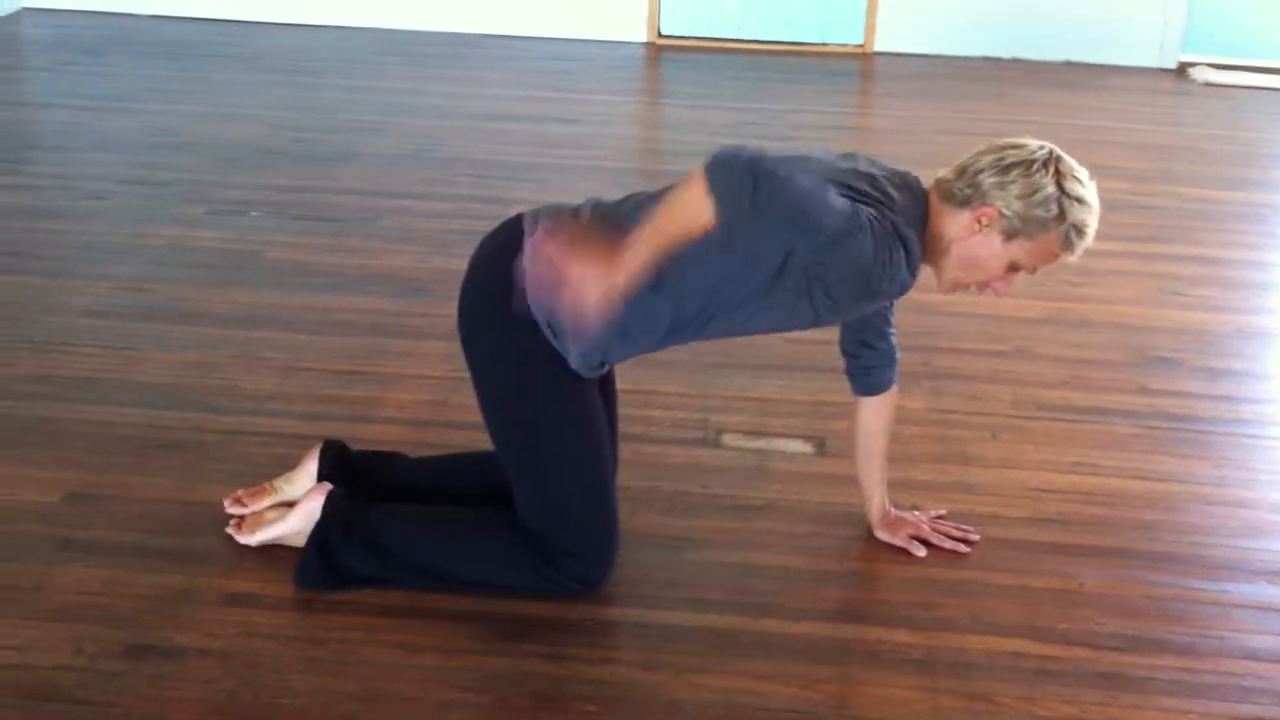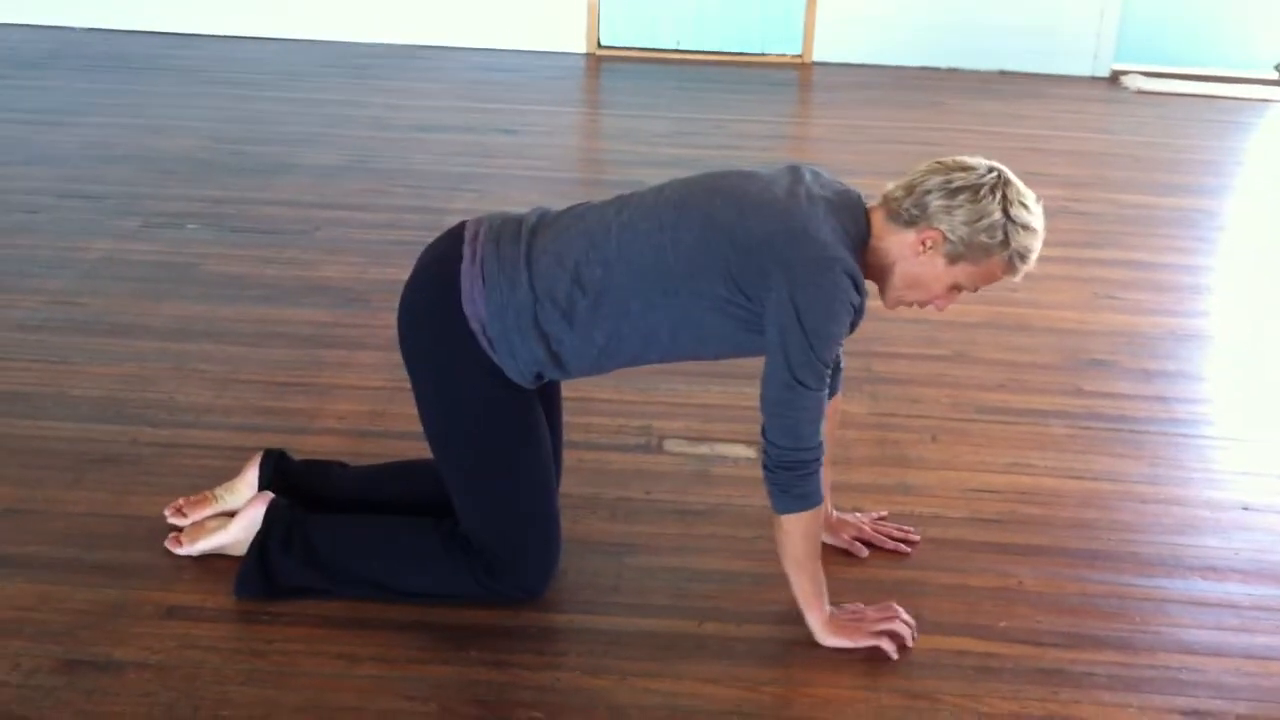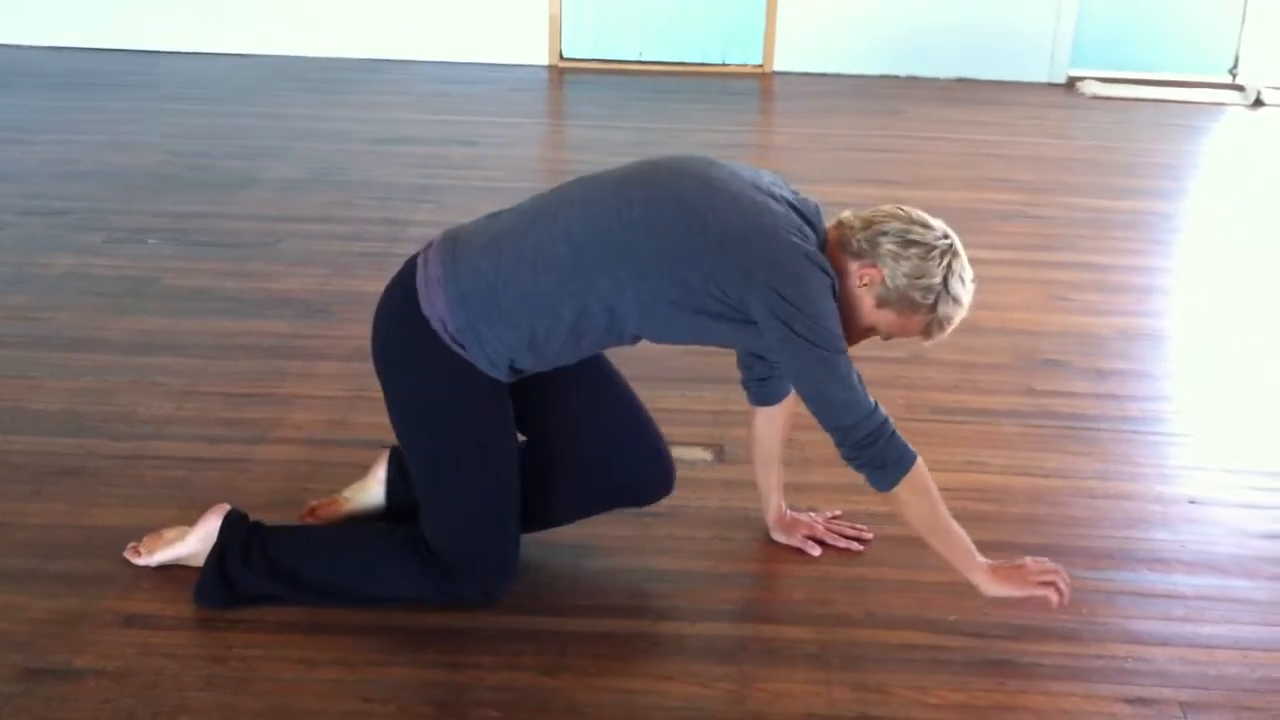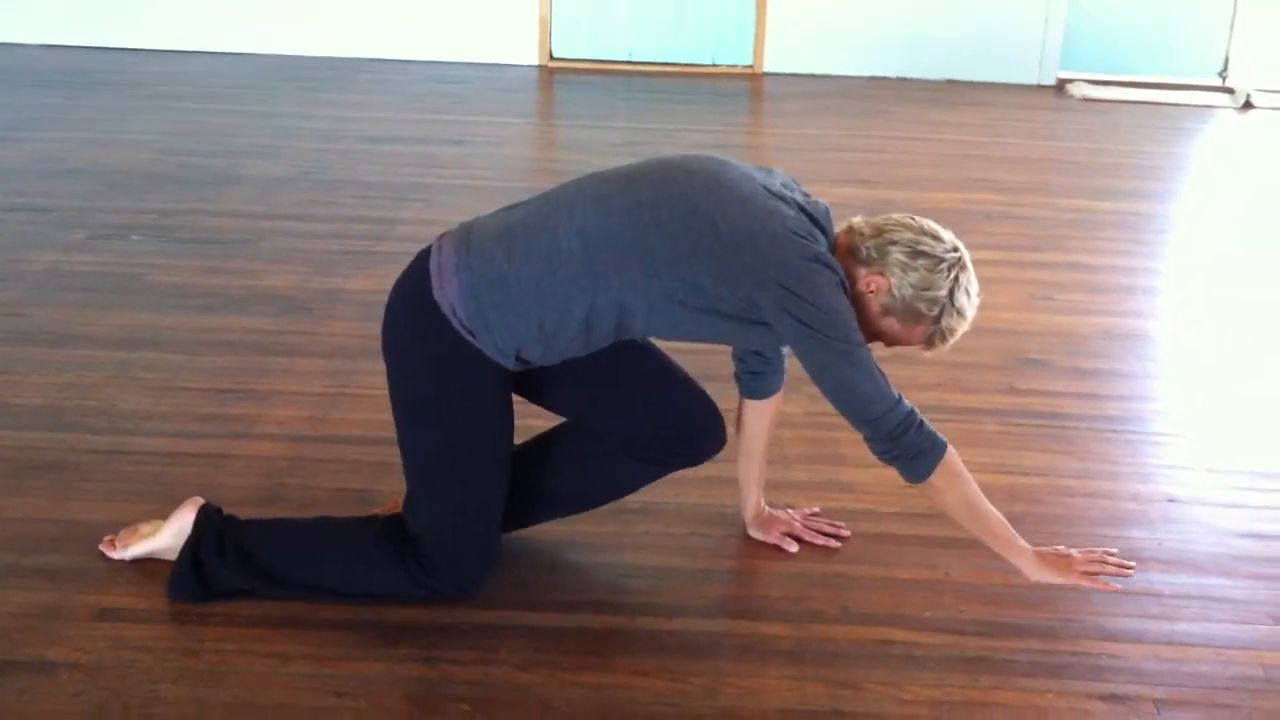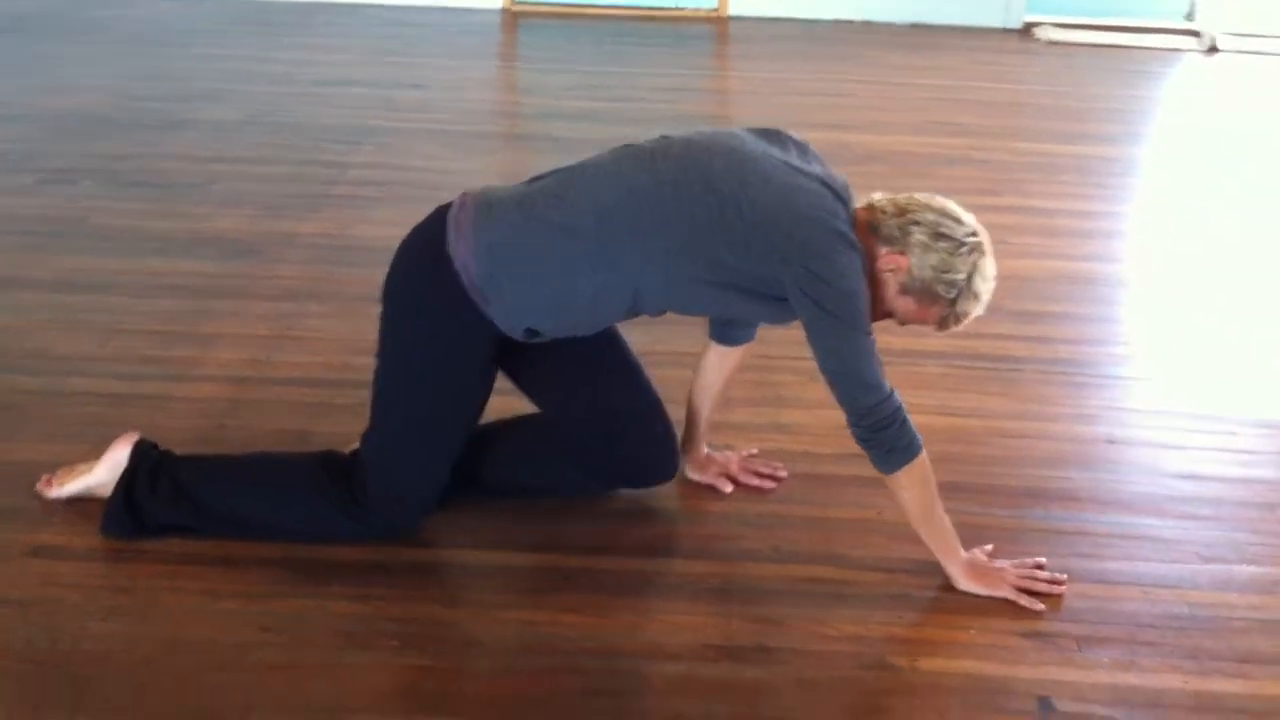
dt=1s
person 1, frame 1
left shoulder: (888, 211)
right shoulder: (874, 247)
left elbow: (871, 358)
right elbow: (741, 173)
left wrist: (880, 509)
right wrist: (624, 271)
left hip: (566, 299)
right hip: (529, 303)
left knee: (562, 481)
right knee: (575, 556)
left ankle: (340, 472)
right ankle: (328, 525)
person 1, frame 2
left shoulder: (832, 212)
right shoulder: (822, 273)
left elbow: (818, 376)
right elbow: (790, 458)
left wrist: (825, 515)
right wrist: (822, 618)
left hip: (495, 287)
right hip: (465, 320)
left knee: (506, 493)
right knee: (515, 565)
left ankle: (277, 482)
right ankle: (269, 535)
person 1, frame 3
left shoulder: (788, 228)
right shoulder: (791, 274)
left elbow: (767, 374)
right elbow: (871, 441)
left wrist: (777, 512)
right wrist: (982, 570)
left hip: (500, 318)
right hip: (437, 333)
left knee: (641, 476)
right knee: (473, 573)
left ankle: (409, 484)
right ankle: (232, 548)
person 1, frame 4
left shoulder: (791, 226)
right shoulder: (802, 273)
left elbow: (760, 360)
right elbow: (898, 435)
left wrist: (755, 507)
right wrist: (1027, 557)
left hip: (511, 311)
right hip: (448, 322)
left knee: (688, 432)
right knee: (449, 569)
left ankle: (451, 495)
right ankle: (207, 541)
person 1, frame 5
left shoulder: (798, 172)
right shoulder: (823, 252)
left elbow: (732, 301)
right elbow: (879, 422)
left wrist: (696, 443)
right wrist: (959, 563)
left hip: (509, 276)
right hip: (456, 284)
left knee: (639, 455)
right knee: (379, 508)
left ankle: (414, 452)
right ankle: (143, 477)
